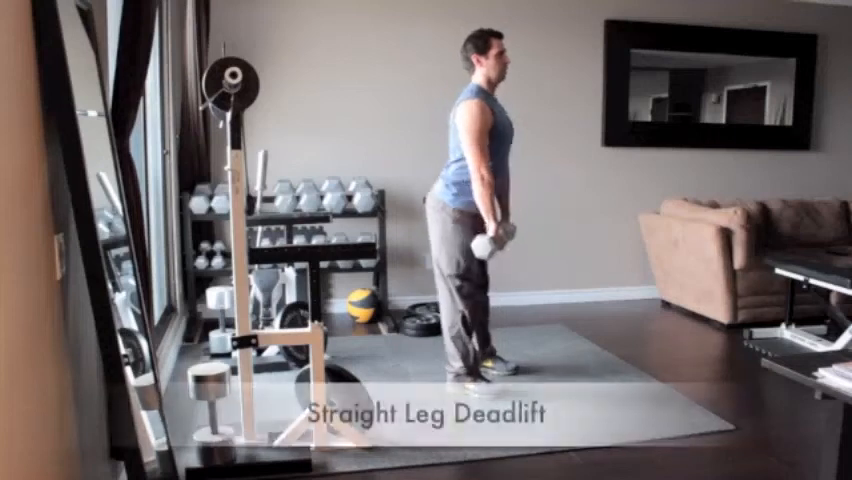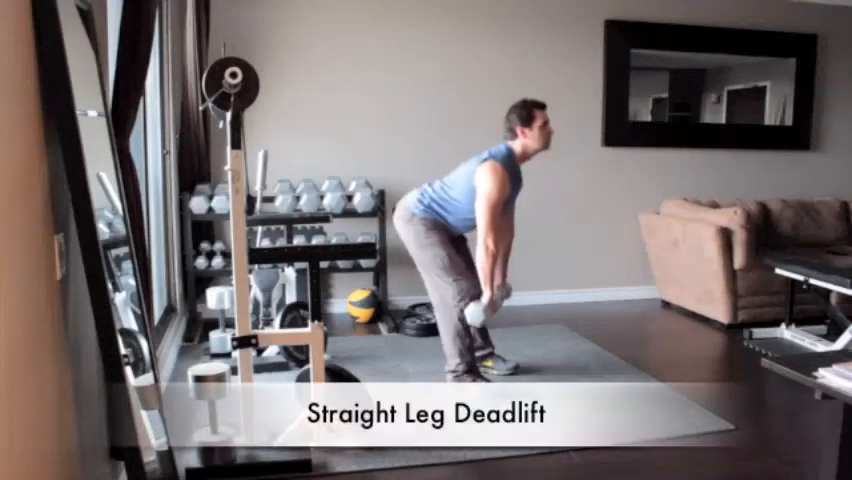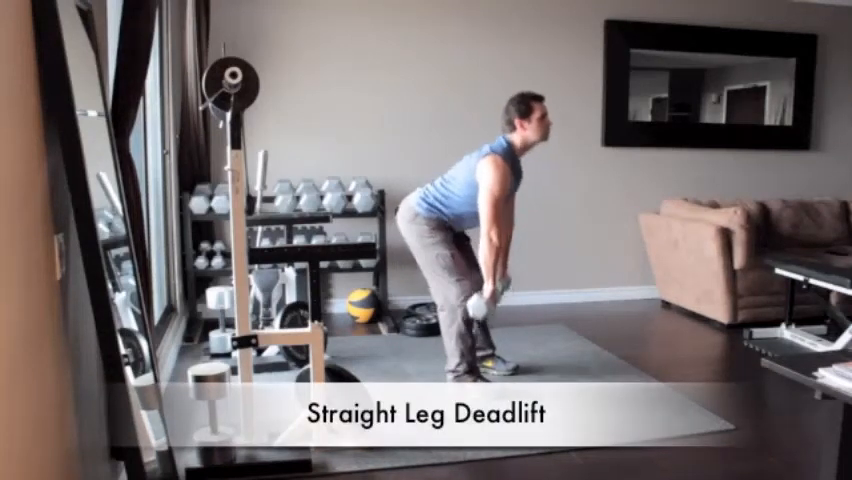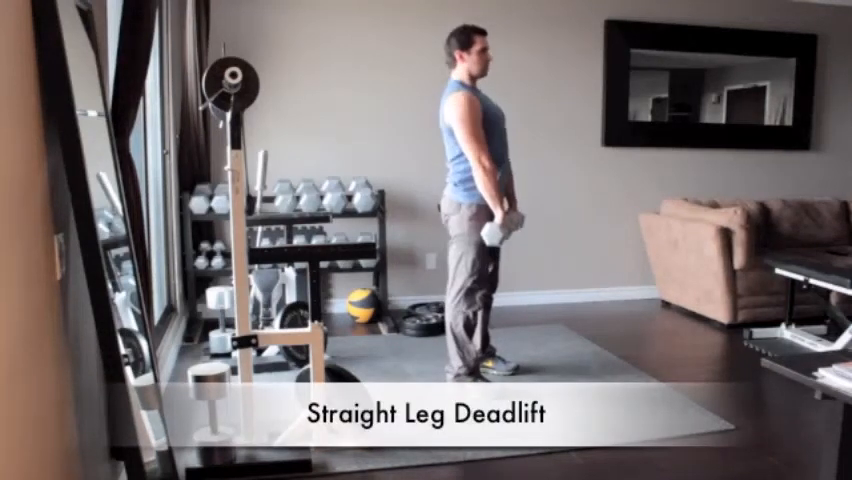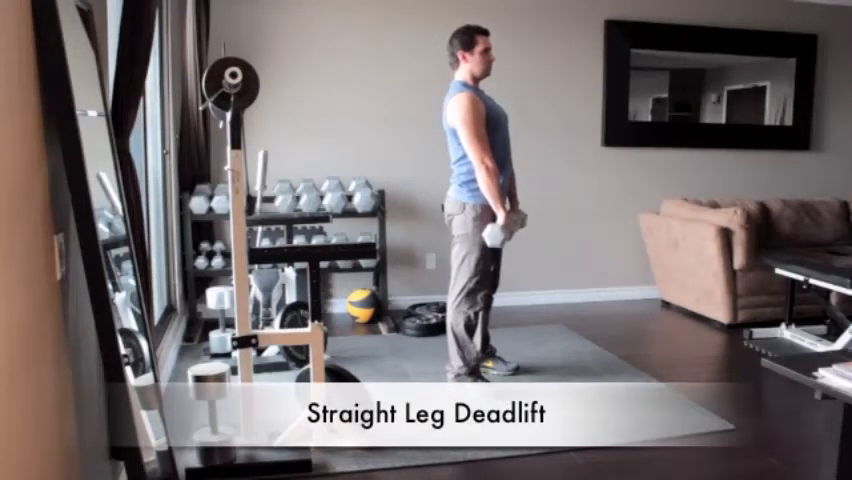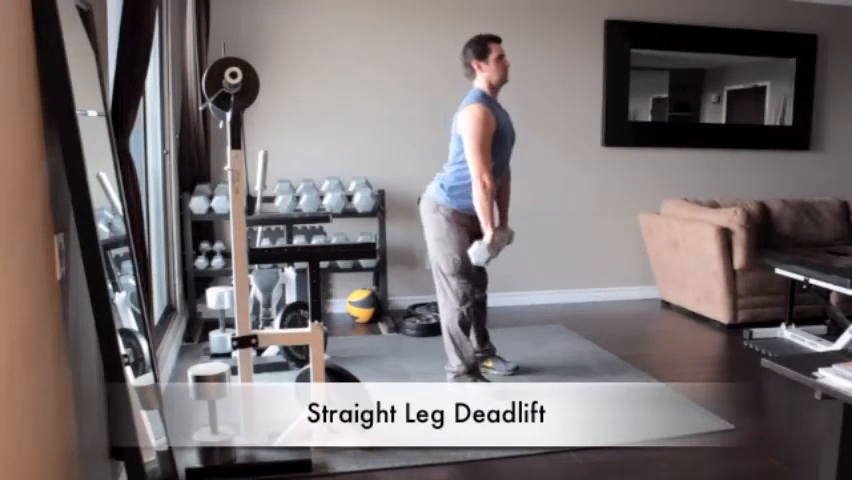
dt=0.7s
person 1, frame 1
left shoulder: (490, 103)
right shoulder: (473, 105)
left elbow: (499, 167)
right elbow: (479, 173)
left wrist: (505, 216)
right wrist: (492, 223)
left hip: (469, 210)
right hip: (452, 210)
left knee: (477, 287)
right knee: (458, 290)
left ankle: (482, 355)
right ankle: (462, 375)
person 1, frame 2
left shoulder: (512, 166)
right shoulder: (496, 170)
left elbow: (505, 227)
right elbow: (486, 241)
left wrist: (500, 277)
right wrist: (488, 290)
left hip: (442, 221)
right hip: (418, 218)
left knee: (472, 287)
right knee: (456, 292)
left ankle: (482, 354)
right ankle: (461, 374)
person 1, frame 3
left shoulder: (512, 158)
right shoulder: (497, 164)
left elbow: (505, 220)
right elbow: (490, 233)
left wrist: (501, 270)
right wrist: (490, 282)
left hip: (444, 220)
right hip: (422, 218)
left knee: (475, 288)
right knee: (459, 293)
left ankle: (482, 355)
right ankle: (462, 375)
person 1, frame 4
left shoulder: (474, 96)
right shoulder: (460, 98)
left elbow: (500, 158)
right elbow: (480, 162)
left wrist: (511, 204)
right wrist: (499, 210)
left hip: (482, 204)
right hip: (468, 206)
left knee: (484, 287)
right knee: (465, 291)
left ankle: (482, 354)
right ankle: (462, 372)
person 1, frame 5
left shoulder: (478, 96)
right shoulder: (463, 99)
left elbow: (502, 159)
right elbow: (483, 164)
left wrist: (513, 204)
right wrist: (501, 211)
left hip: (486, 205)
right hip: (473, 207)
left knee: (484, 287)
right knee: (467, 290)
left ankle: (481, 353)
right ankle: (462, 372)
person 1, frame 6
left shoulder: (494, 107)
right shoulder: (478, 111)
left elbow: (502, 171)
right elbow: (481, 179)
left wrist: (502, 221)
right wrist: (489, 230)
left hip: (466, 211)
right hip: (446, 210)
left knee: (476, 286)
right knee: (457, 291)
left ankle: (481, 353)
right ankle: (461, 373)
